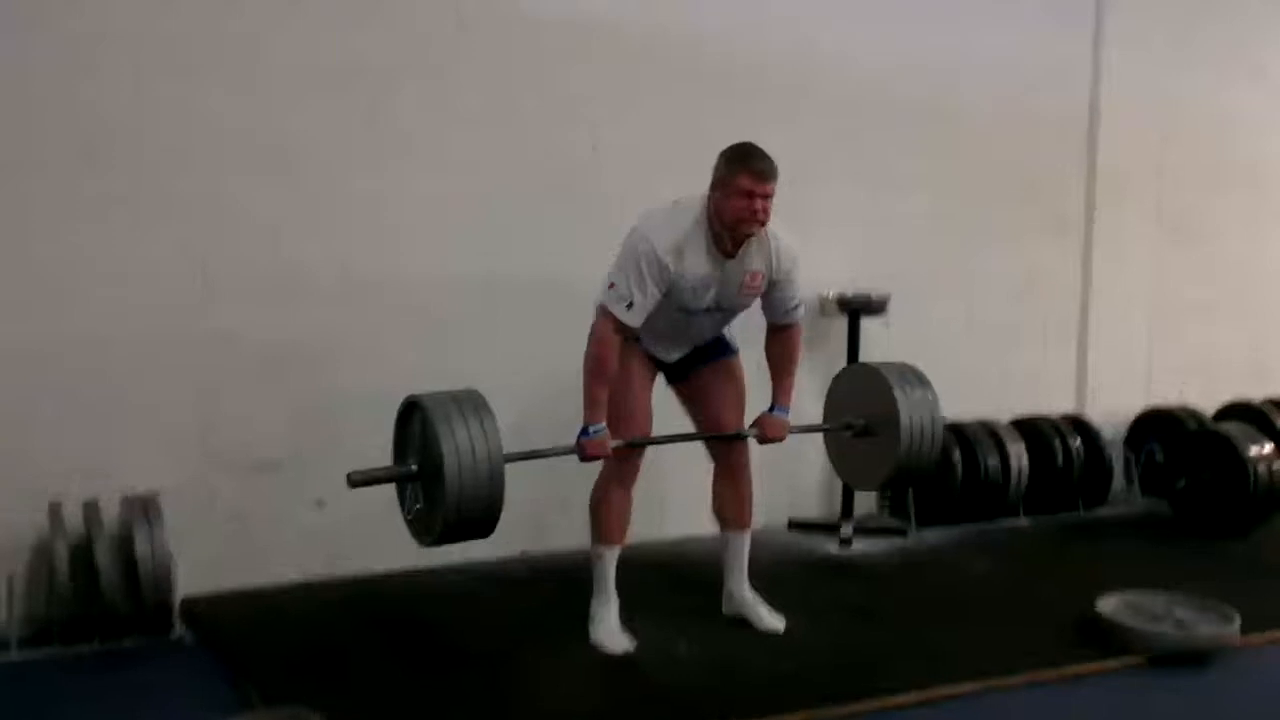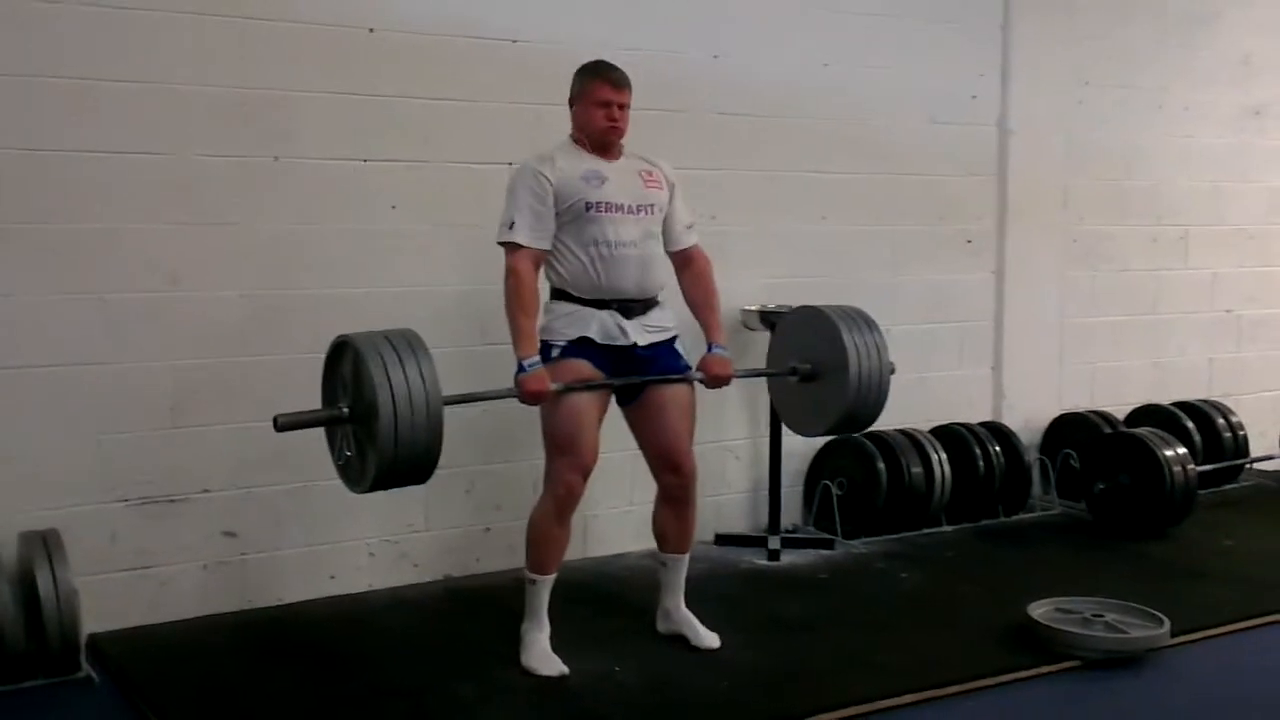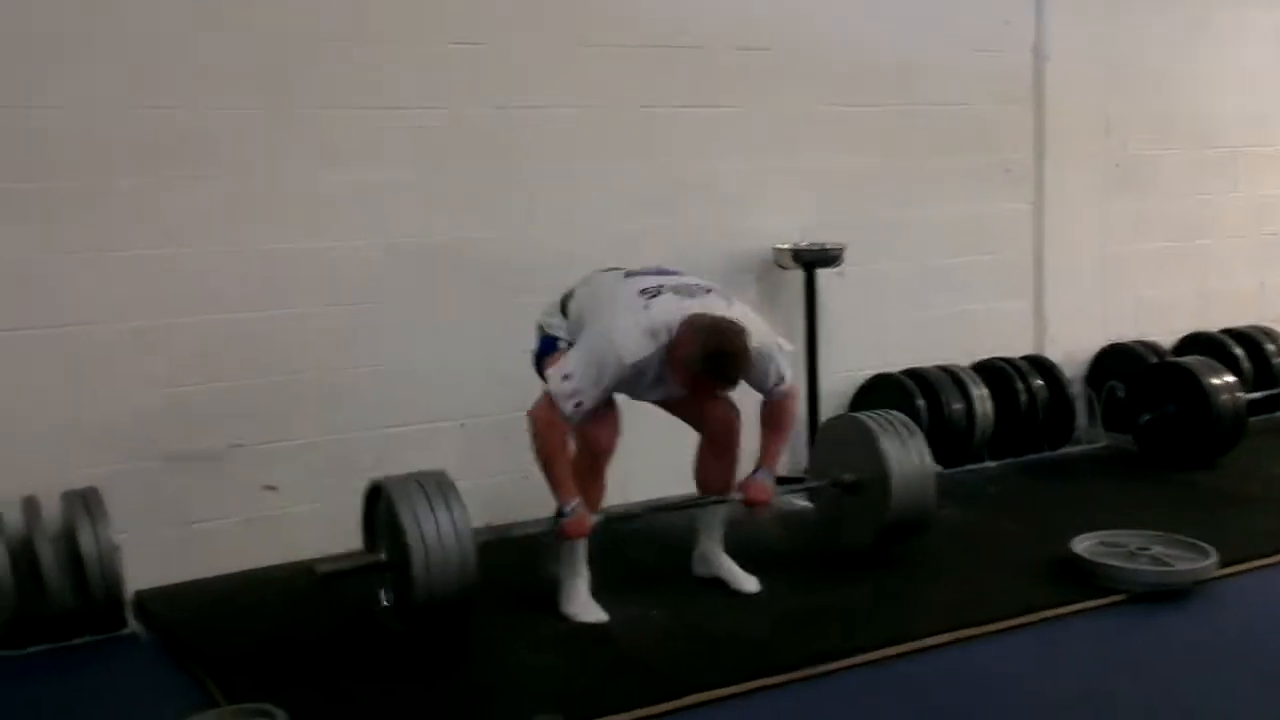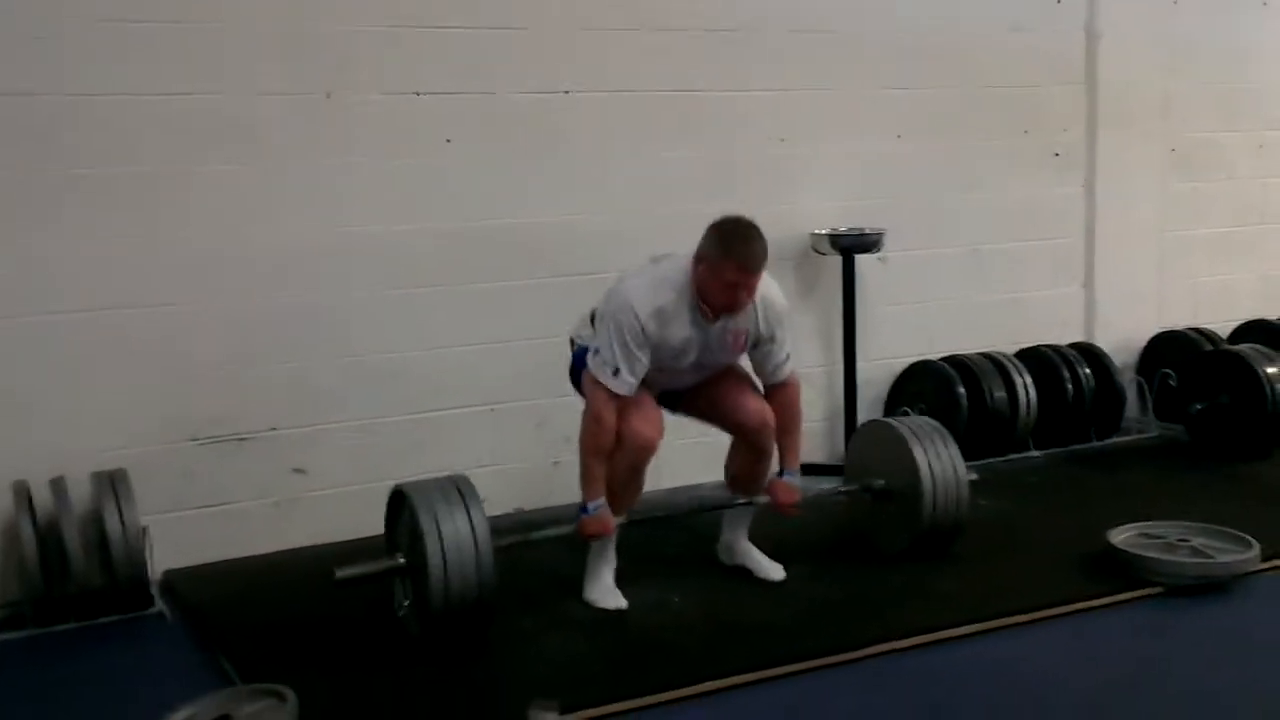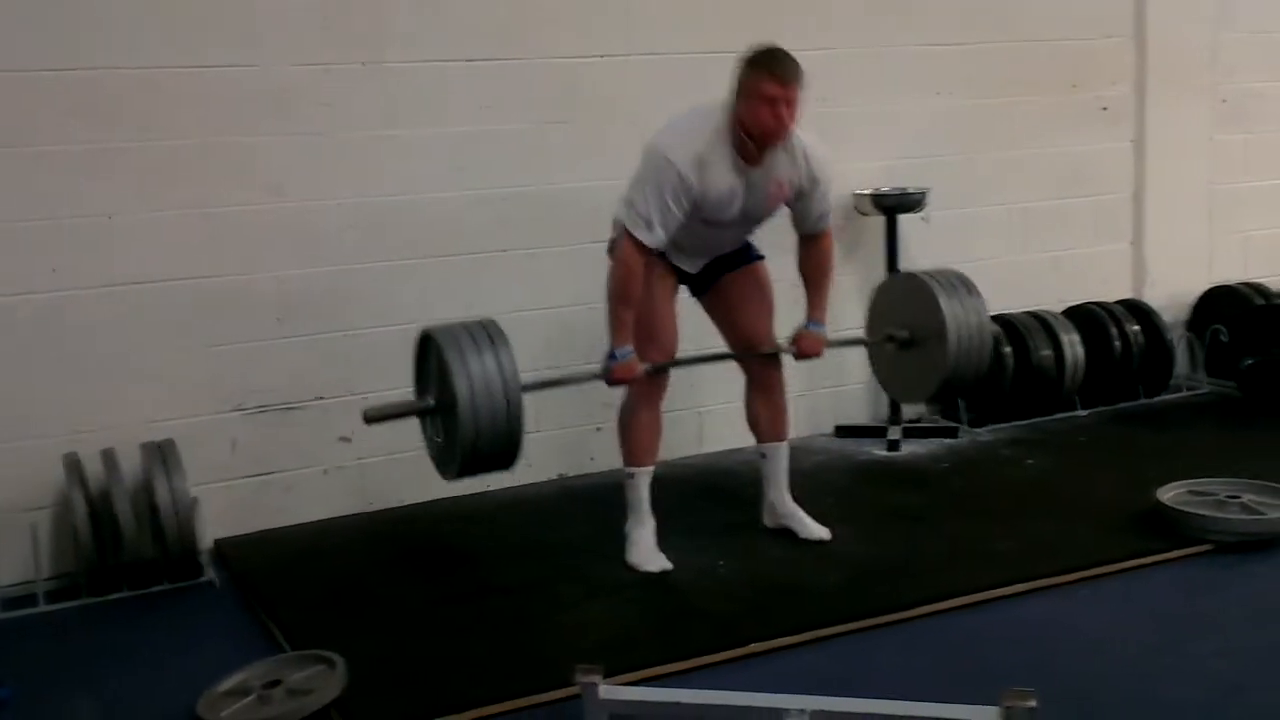
dt=0.7s
person 1, frame 1
left shoulder: (776, 252)
right shoulder: (661, 240)
left elbow: (785, 328)
right elbow: (607, 331)
left wrist: (779, 407)
right wrist: (594, 425)
left hip: (704, 339)
right hip: (632, 330)
left knee: (733, 451)
right knee: (625, 453)
left ankle: (737, 588)
right ankle: (604, 604)
person 1, frame 2
left shoulder: (655, 175)
right shoulder: (545, 172)
left elbow: (689, 260)
right elbow: (521, 267)
left wrist: (717, 345)
right wrist: (527, 361)
left hip: (654, 335)
right hip: (579, 333)
left knee: (680, 475)
right knee: (568, 481)
left ankle: (673, 607)
right ankle: (535, 627)
person 1, frame 3
left shoulder: (750, 340)
right shoulder: (620, 349)
left elbow: (784, 394)
right elbow: (544, 417)
left wrist: (765, 473)
right wrist: (570, 506)
right hip: (571, 335)
left knee: (722, 422)
right knee: (599, 440)
left ankle: (710, 550)
right ankle: (573, 577)
person 1, frame 4
left shoulder: (768, 302)
right shoulder: (641, 302)
left elbow: (782, 385)
right elbow: (602, 403)
left wrist: (789, 473)
right wrist: (593, 503)
right hip: (607, 355)
left knee: (758, 423)
right knee: (641, 436)
left ankle: (735, 539)
right ankle: (601, 561)
person 1, frame 5
left shoulder: (802, 159)
right shoulder: (682, 152)
left elbow: (816, 236)
right elbow: (632, 249)
left wrist: (815, 321)
right wrist: (621, 348)
left hip: (727, 248)
right hip: (655, 243)
left knee: (765, 361)
right knee: (650, 370)
left ankle: (778, 501)
right ankle: (640, 524)
